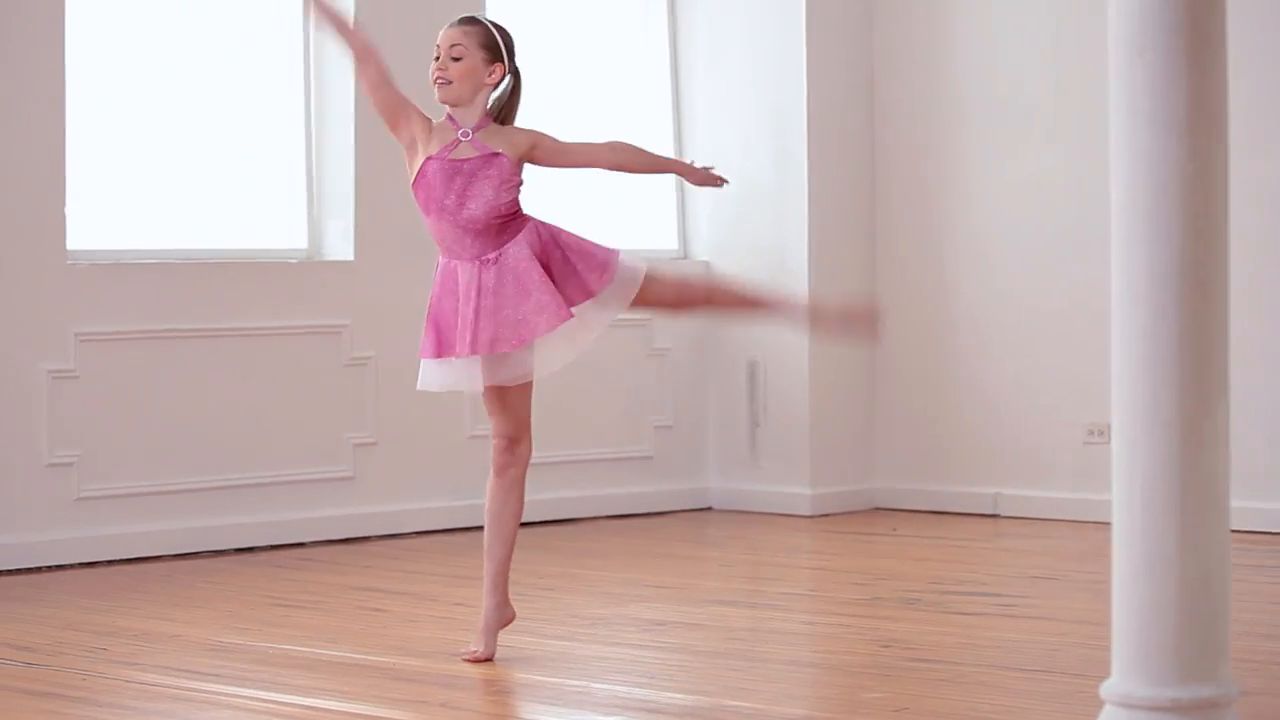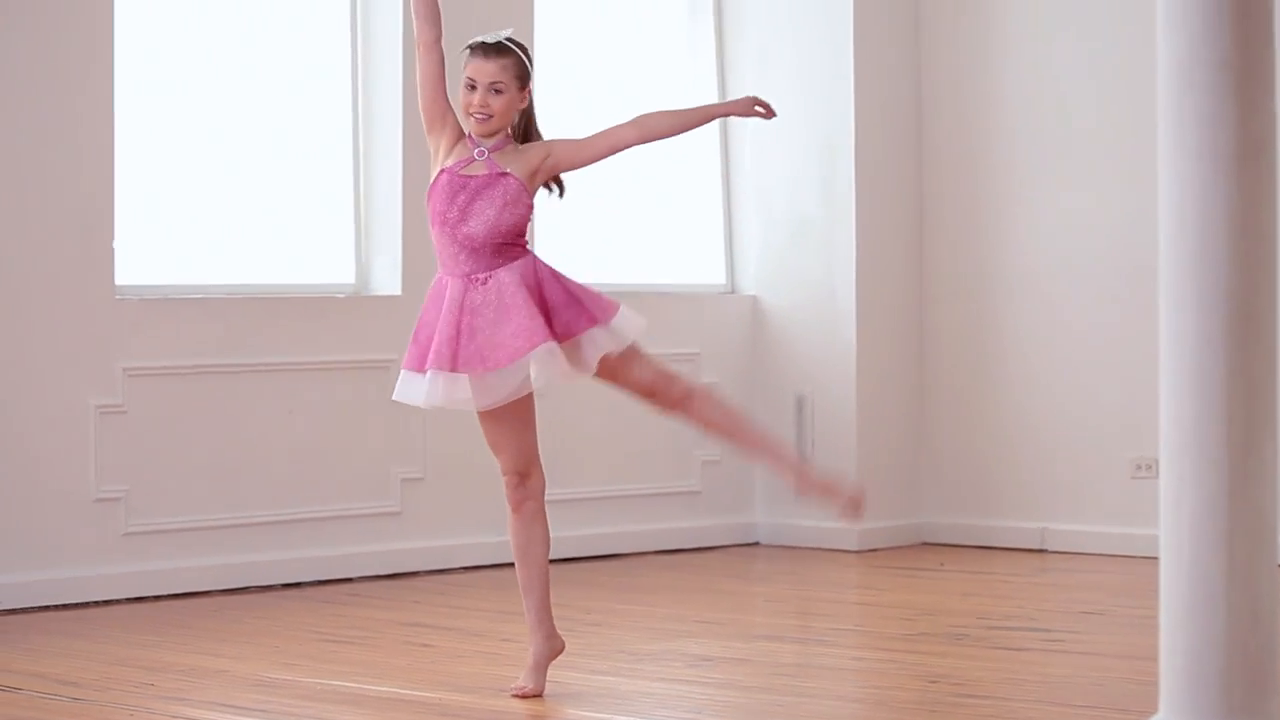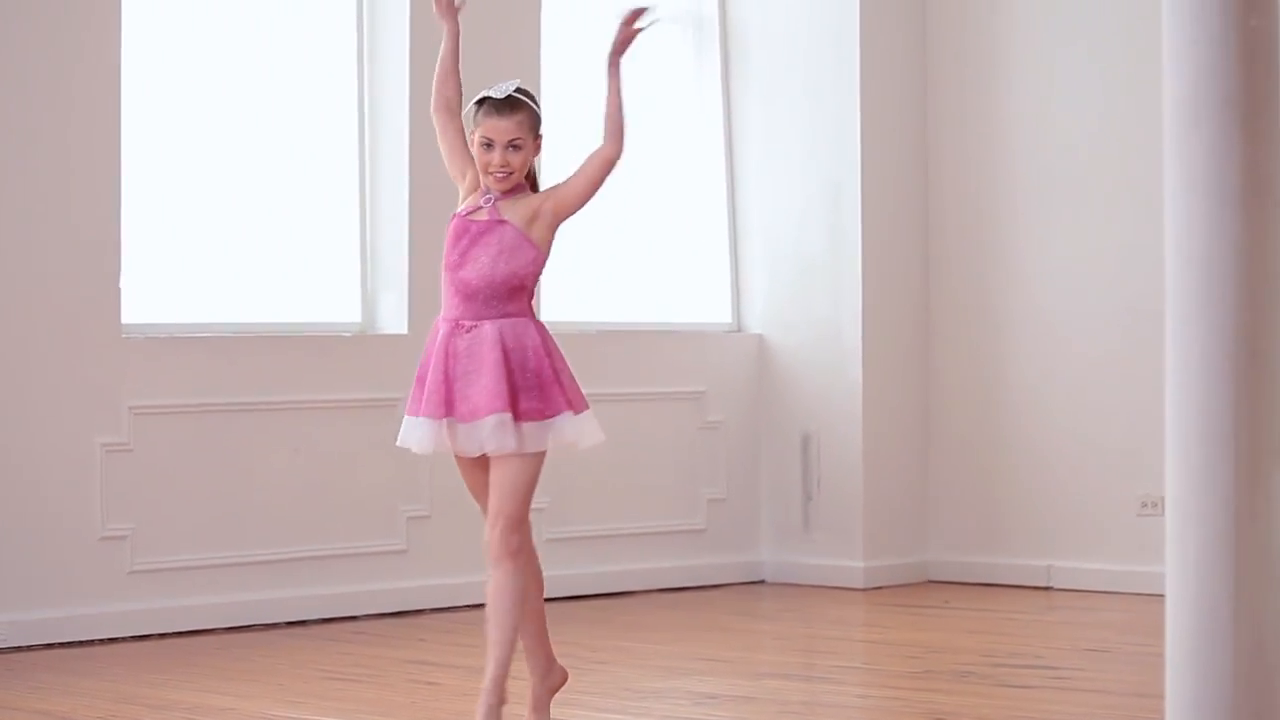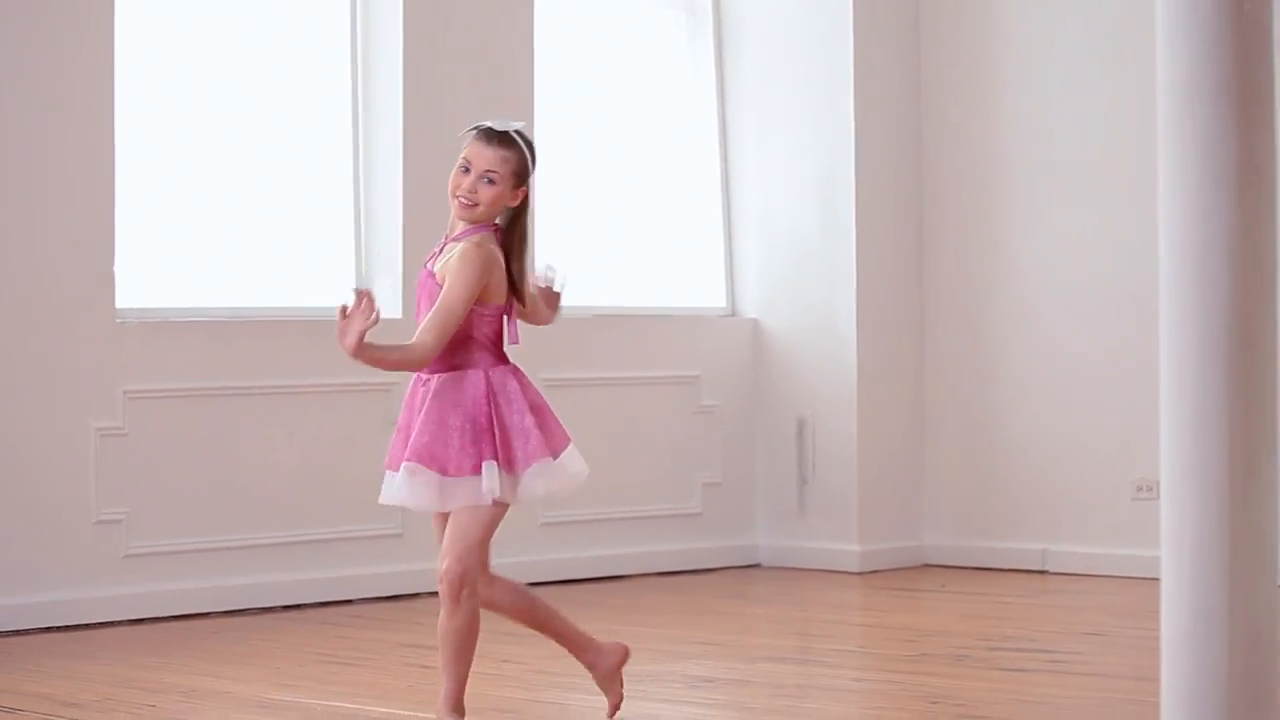
dt=0.5s
person 1, frame 1
left shoulder: (512, 143)
right shoulder: (416, 135)
left elbow: (602, 152)
right elbow: (374, 70)
left wrist: (678, 167)
left hip: (540, 270)
right hip: (475, 296)
left knee: (678, 292)
right knee: (508, 446)
left ankle: (809, 311)
right ankle: (494, 603)
person 1, frame 2
left shoulder: (534, 158)
right shoulder: (445, 143)
left elbow: (631, 130)
left wrist: (719, 107)
left hip: (533, 302)
right hip: (470, 319)
left knee: (669, 389)
right knee: (520, 480)
left ankle: (799, 471)
right ankle: (541, 635)
person 1, frame 3
left shoulder: (545, 206)
right shoulder: (469, 192)
left elbow: (607, 157)
right elbow: (443, 114)
left hip: (519, 368)
right hip: (460, 367)
left knee: (504, 532)
right knee: (506, 531)
person 1, frame 4
left shoulder: (474, 254)
right shoulder: (470, 247)
left elbow: (422, 352)
right elbow: (539, 313)
left wrist: (360, 349)
right wrist: (542, 295)
left hip: (480, 416)
right hip: (442, 416)
left knee: (454, 574)
right knee: (468, 577)
right ankle: (593, 651)
